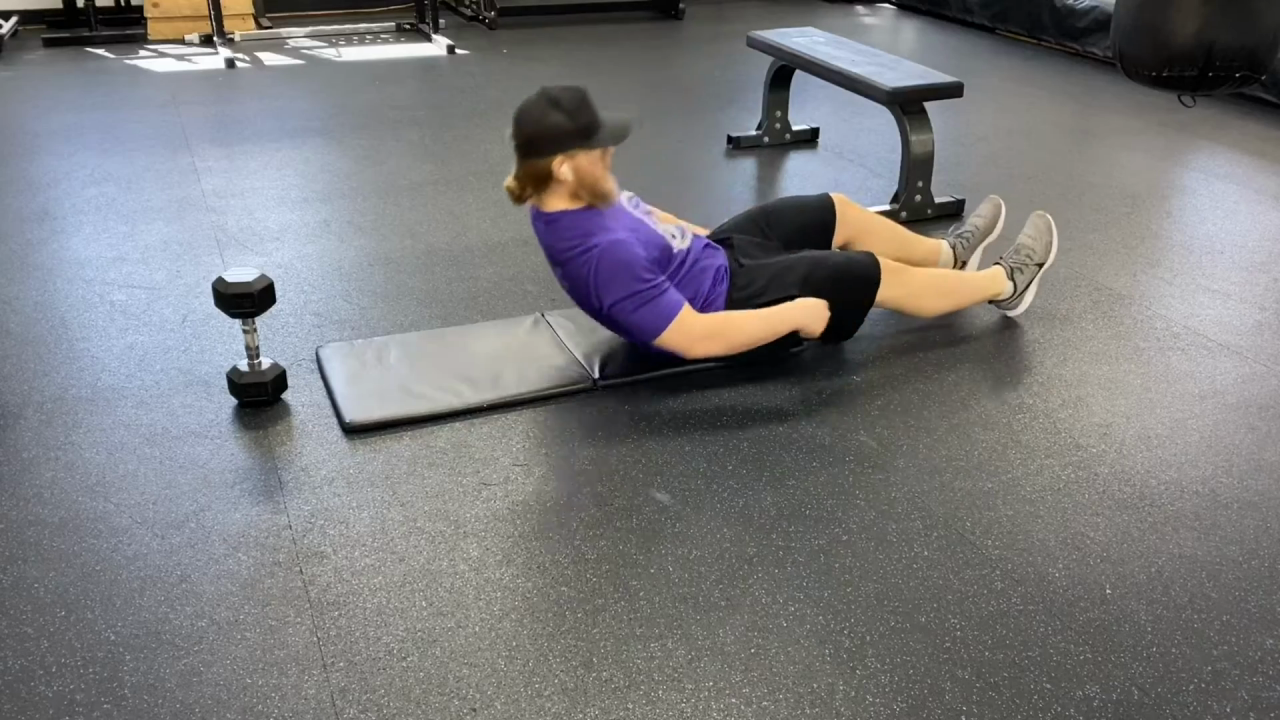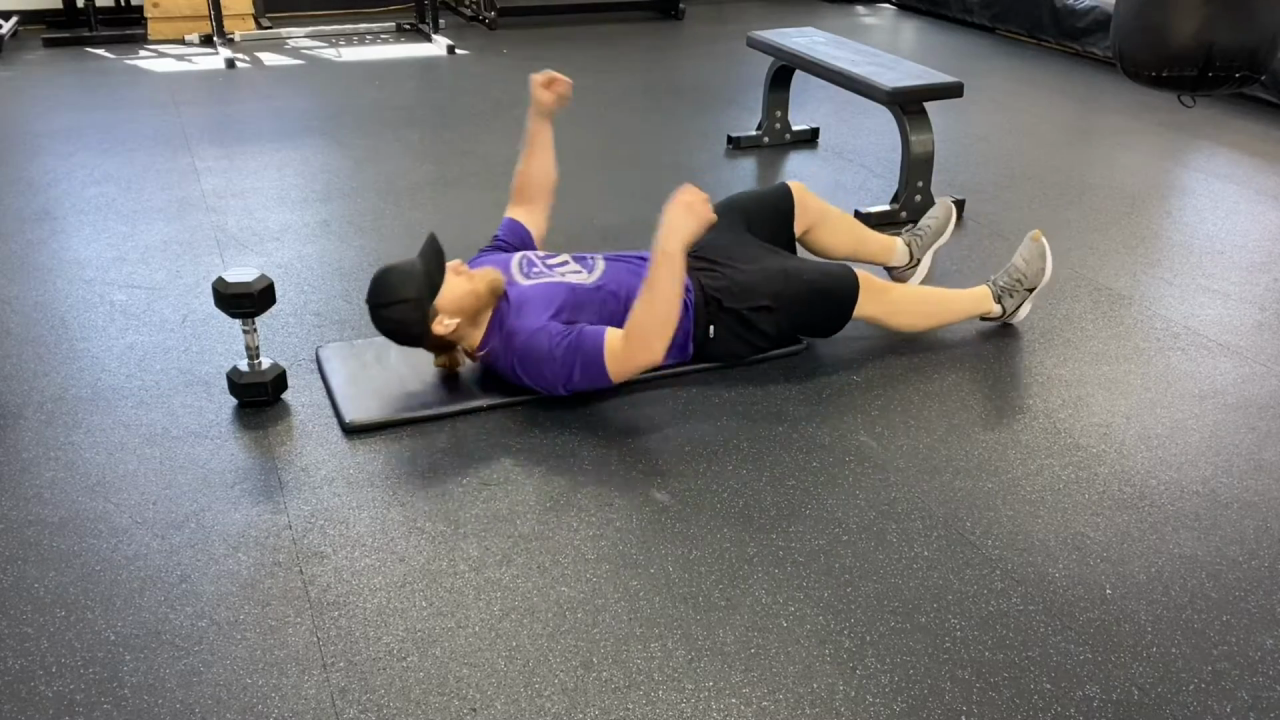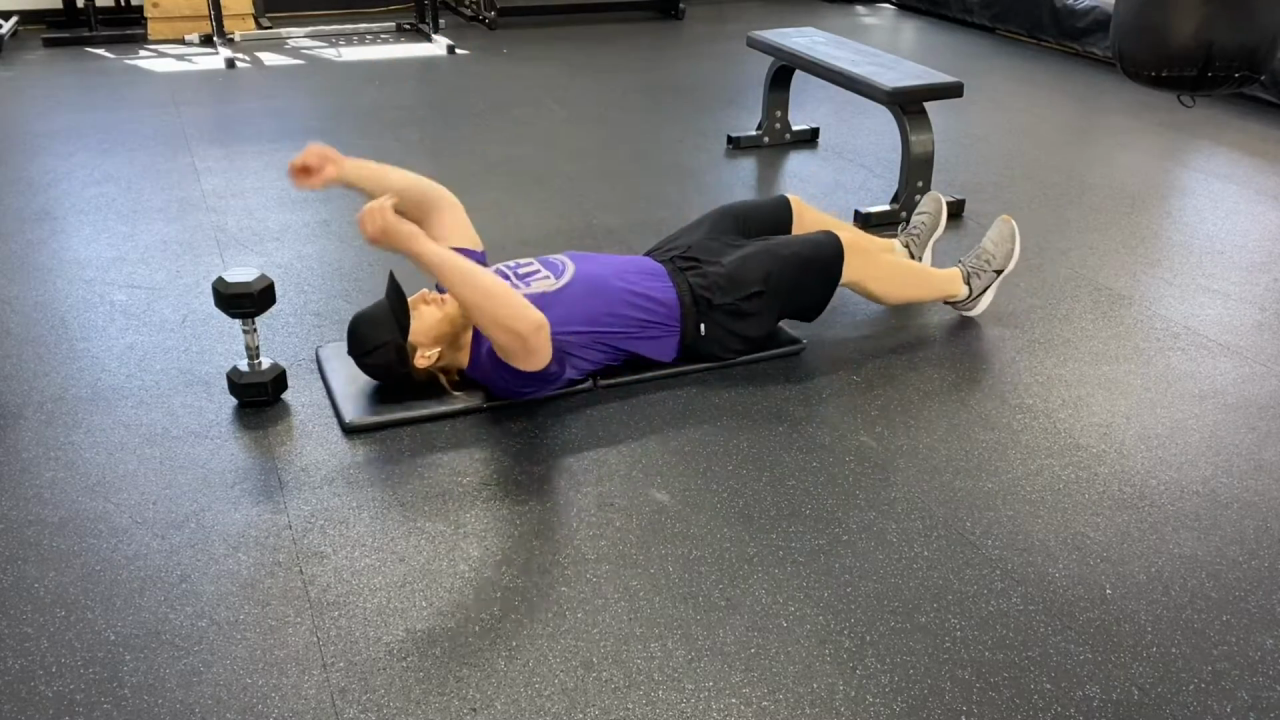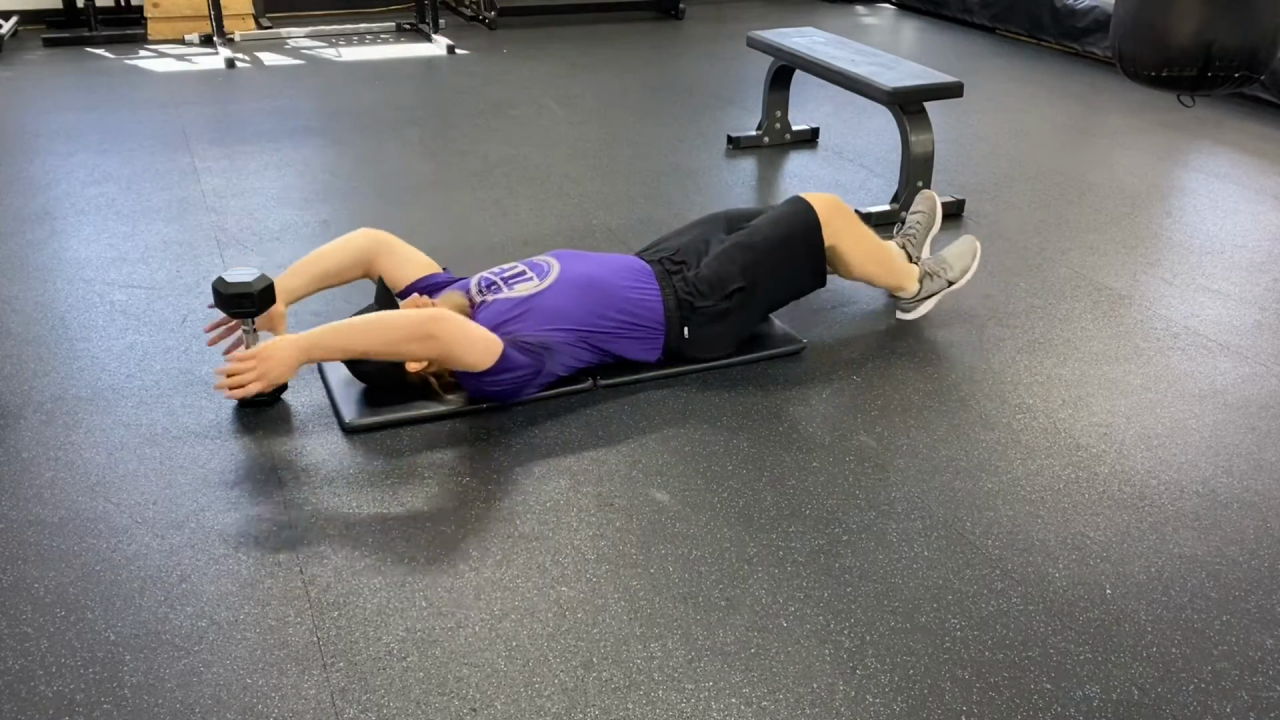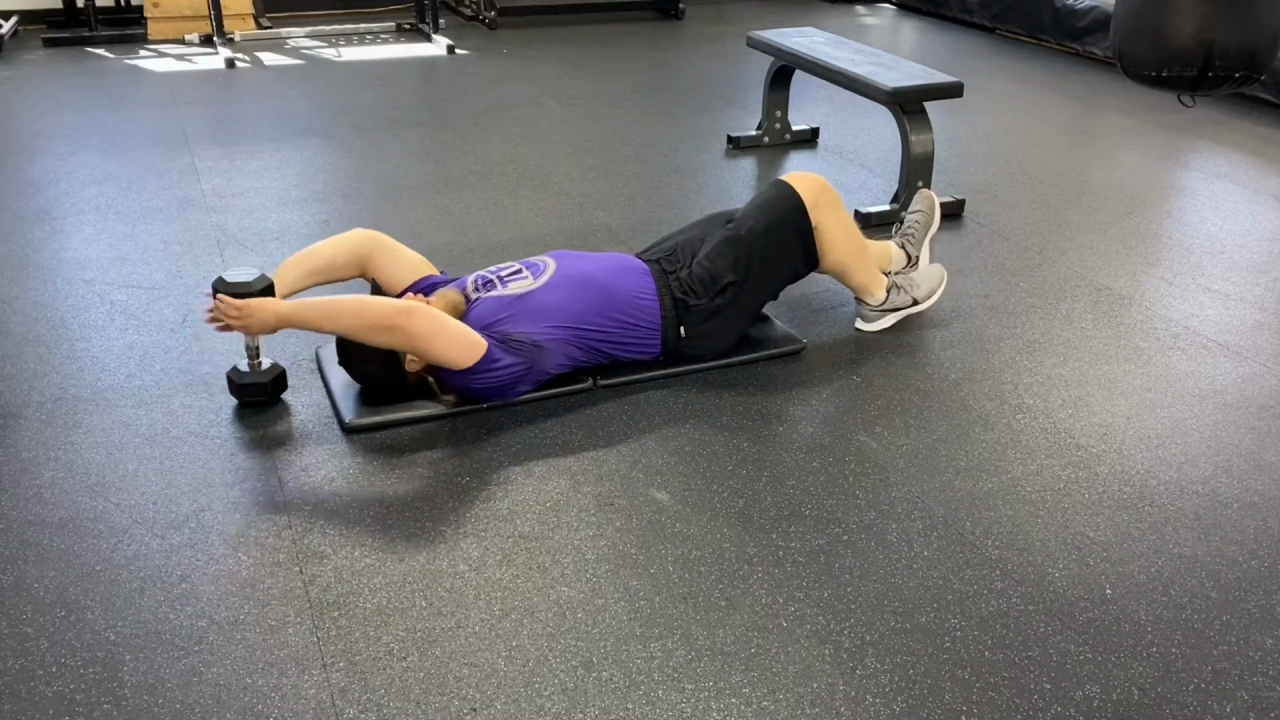
dt=0.5s
person 1, frame 1
left shoulder: (563, 197)
right shoulder: (600, 254)
right elbow: (696, 339)
left wrist: (703, 234)
right wrist: (796, 312)
left hip: (712, 258)
right hip: (723, 300)
left knee: (839, 211)
right knee: (878, 276)
left ankle: (947, 256)
right ankle: (1003, 284)
person 1, frame 2
left shoulder: (489, 272)
right shoulder: (530, 347)
left elbow: (532, 201)
right elbow: (644, 349)
left wrist: (541, 118)
right wrist: (672, 237)
left hip: (676, 272)
right hip: (708, 316)
left knee: (796, 200)
right knee: (863, 293)
left ankle: (902, 255)
right ankle: (993, 301)
person 1, frame 3
left shoulder: (460, 294)
right shoulder: (500, 360)
left elbow: (438, 199)
right elbow: (528, 325)
left wrist: (342, 167)
right wrist: (407, 244)
left hip: (654, 273)
right hip: (693, 314)
left knee: (789, 211)
right knee: (838, 253)
left ankle: (900, 252)
right ankle: (960, 287)
person 1, frame 4
left shoulder: (451, 300)
right shoulder: (494, 372)
left elbow: (372, 244)
right elbow: (431, 332)
left wrist: (273, 294)
right wrist: (294, 349)
left hip: (653, 270)
right hip: (691, 315)
left knee: (776, 220)
right knee: (821, 211)
left ankle: (897, 253)
right ankle: (913, 286)
person 1, frame 5
left shoulder: (453, 300)
right shoulder: (484, 368)
left elbow: (365, 244)
right elbow: (402, 319)
left wrist: (268, 288)
right wrist: (277, 312)
left hip: (651, 272)
right hip: (687, 314)
left knee: (774, 221)
right knee: (806, 192)
left ankle: (888, 254)
right ankle: (880, 296)
